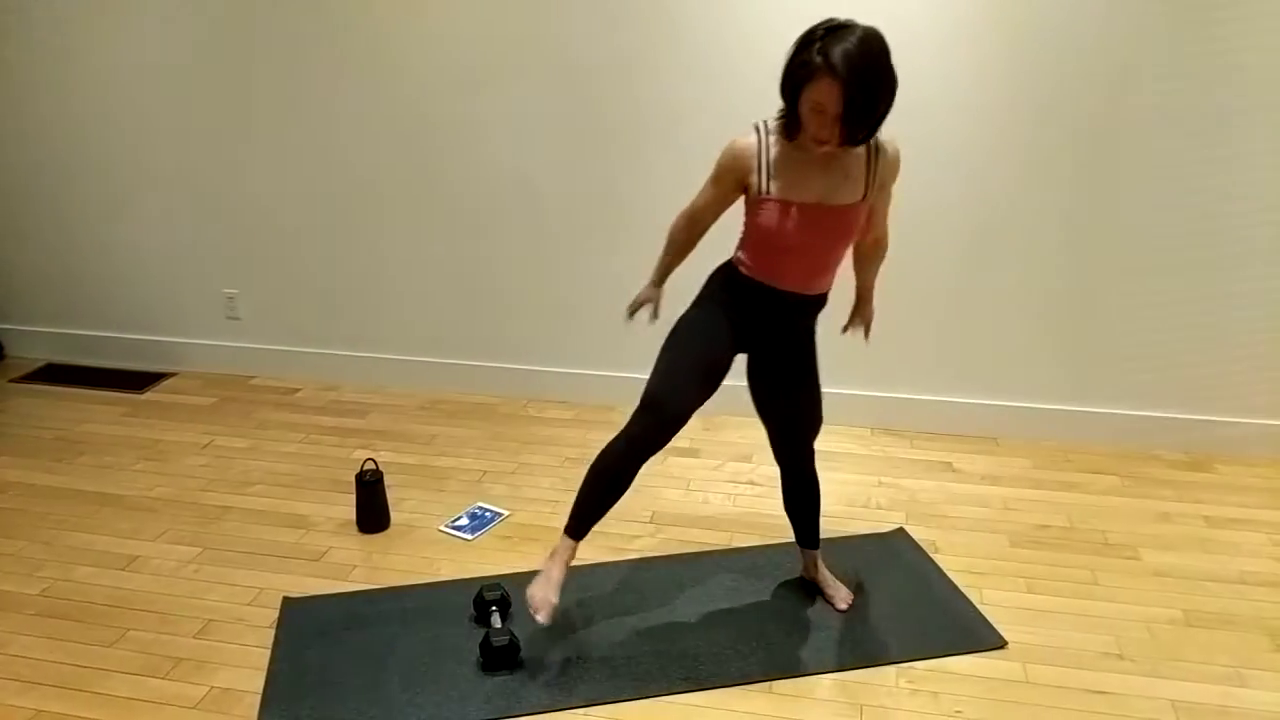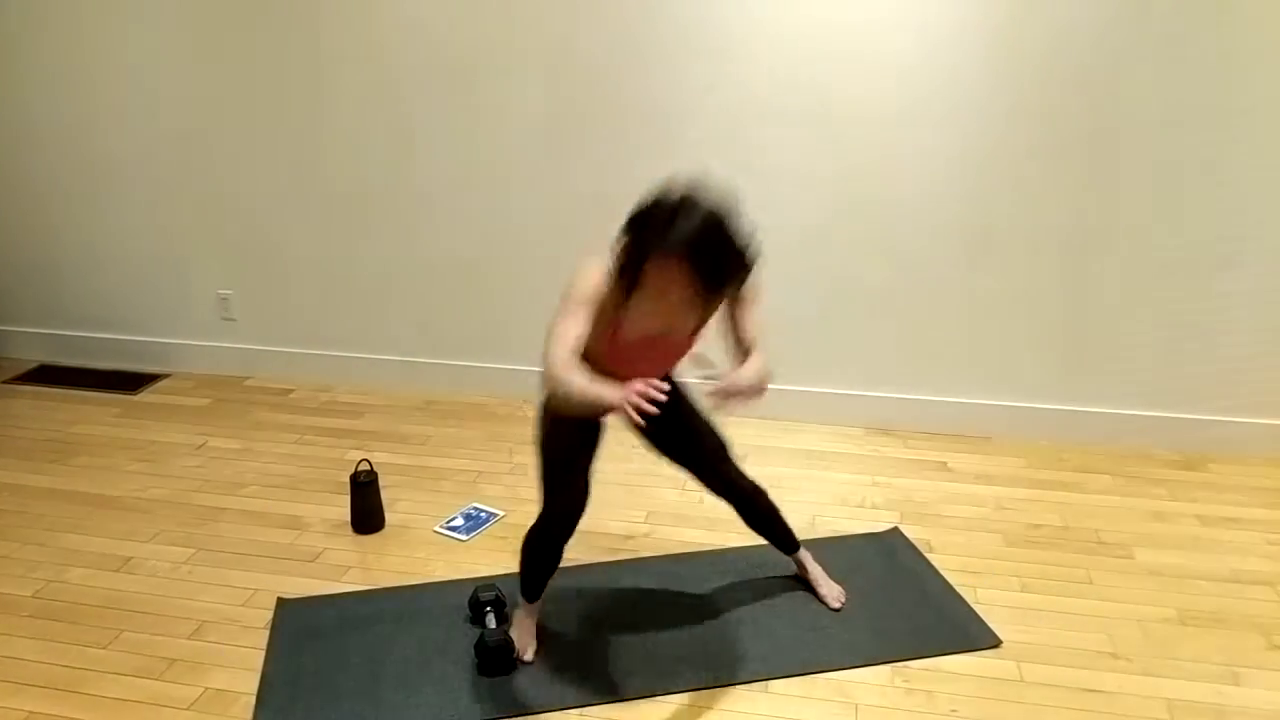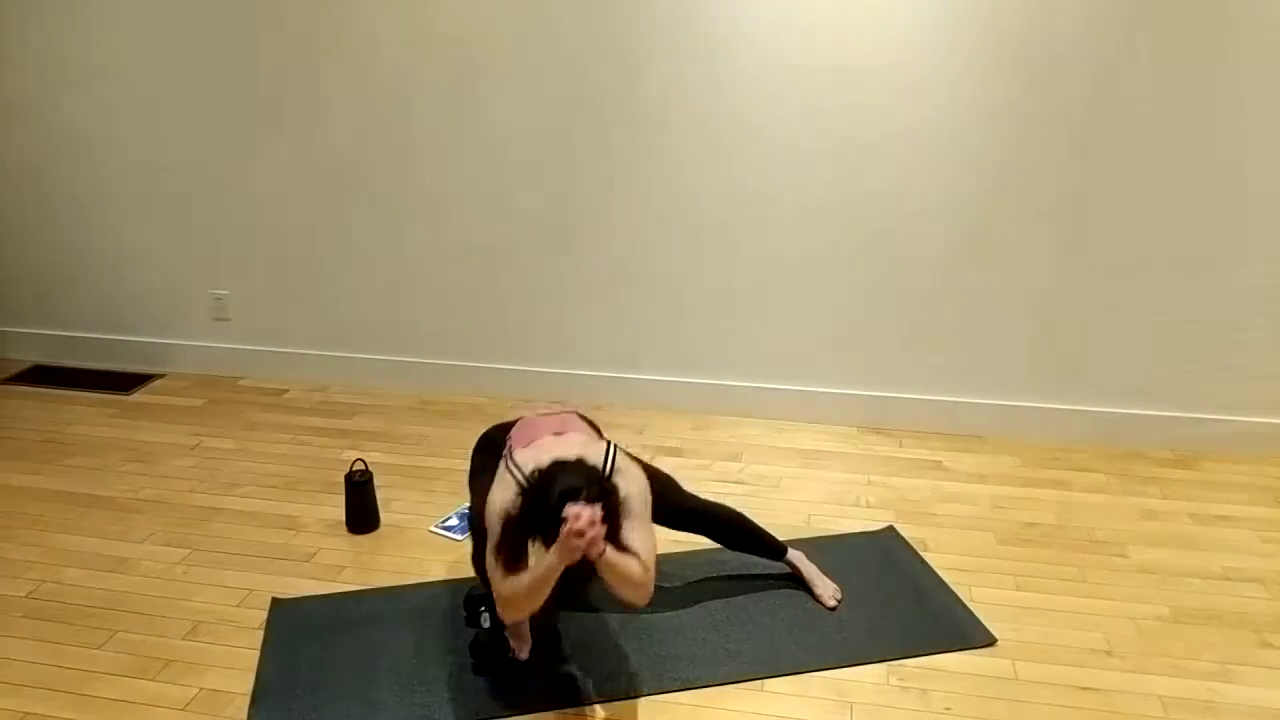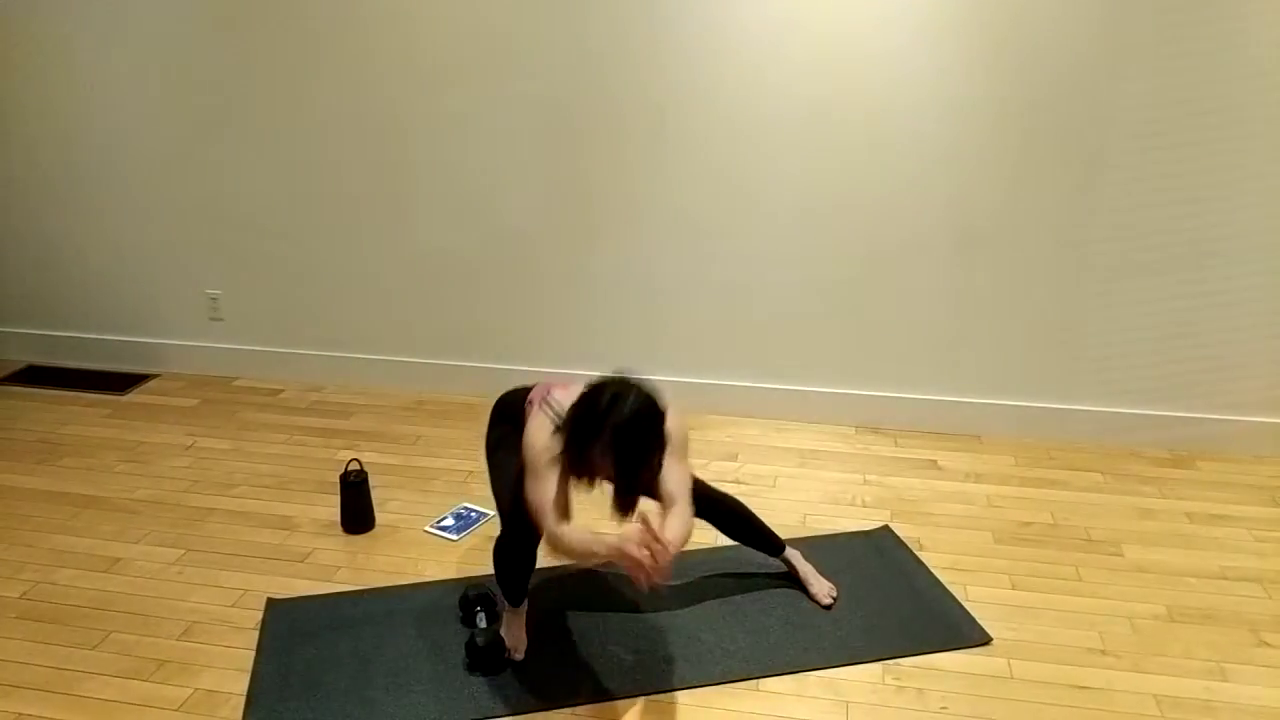
dt=0.4s
person 1, frame 1
left shoulder: (880, 161)
right shoulder: (750, 151)
left elbow: (872, 239)
right elbow: (694, 220)
left wrist: (864, 298)
right wrist: (653, 282)
left hip: (793, 324)
right hip: (729, 303)
left knee: (797, 455)
right knee: (649, 429)
left ankle: (812, 562)
right ankle: (562, 556)
person 1, frame 2
left shoulder: (728, 285)
right shoulder: (601, 281)
left elbow: (756, 356)
right elbow: (559, 373)
left wrist: (749, 378)
right wrist: (613, 395)
left hip: (653, 387)
right hip: (584, 392)
left knee: (729, 481)
right knee: (561, 518)
left ankle: (803, 561)
right ankle: (526, 608)
person 1, frame 3
left shoulder: (626, 482)
right shoulder: (508, 494)
left elbow: (642, 589)
right elbow: (508, 608)
left wrist: (602, 553)
right wrist: (558, 555)
left hip: (579, 430)
left knee: (688, 508)
right knee: (490, 556)
left ankle: (795, 559)
right ankle: (521, 628)
person 1, frame 4
left shoulder: (661, 425)
right shoulder: (543, 430)
left elbow: (682, 511)
right elbow: (555, 534)
left wrist: (661, 544)
right wrist: (616, 547)
right hip: (516, 423)
left knee: (696, 493)
right knee: (520, 532)
left ankle: (790, 558)
right ankle: (514, 608)
